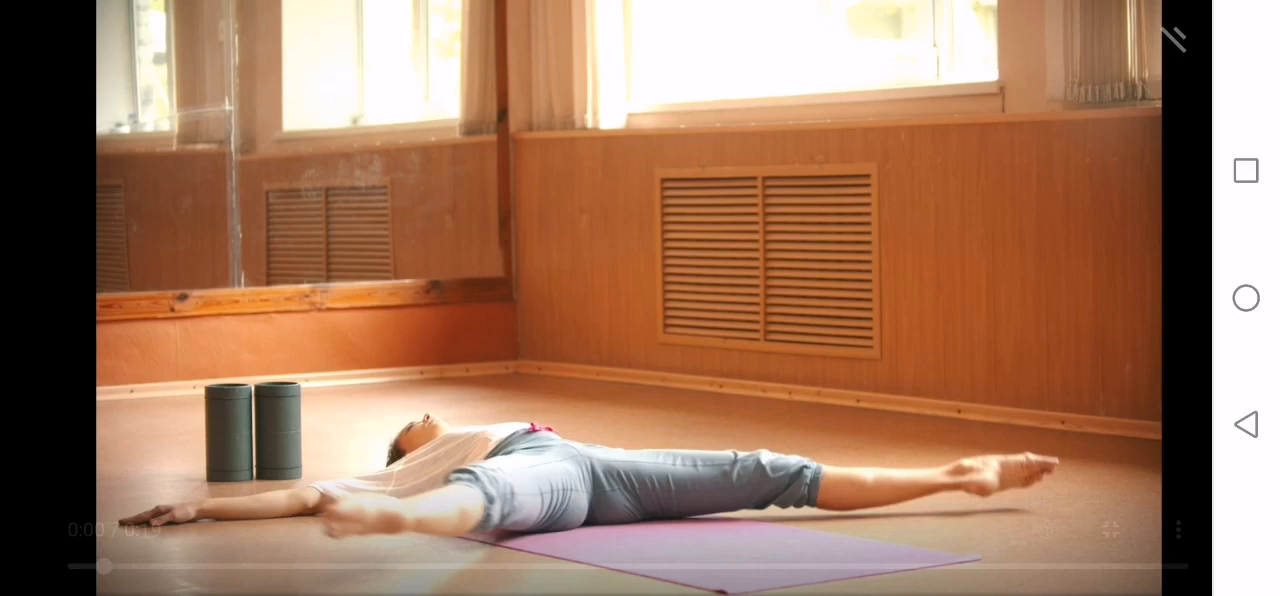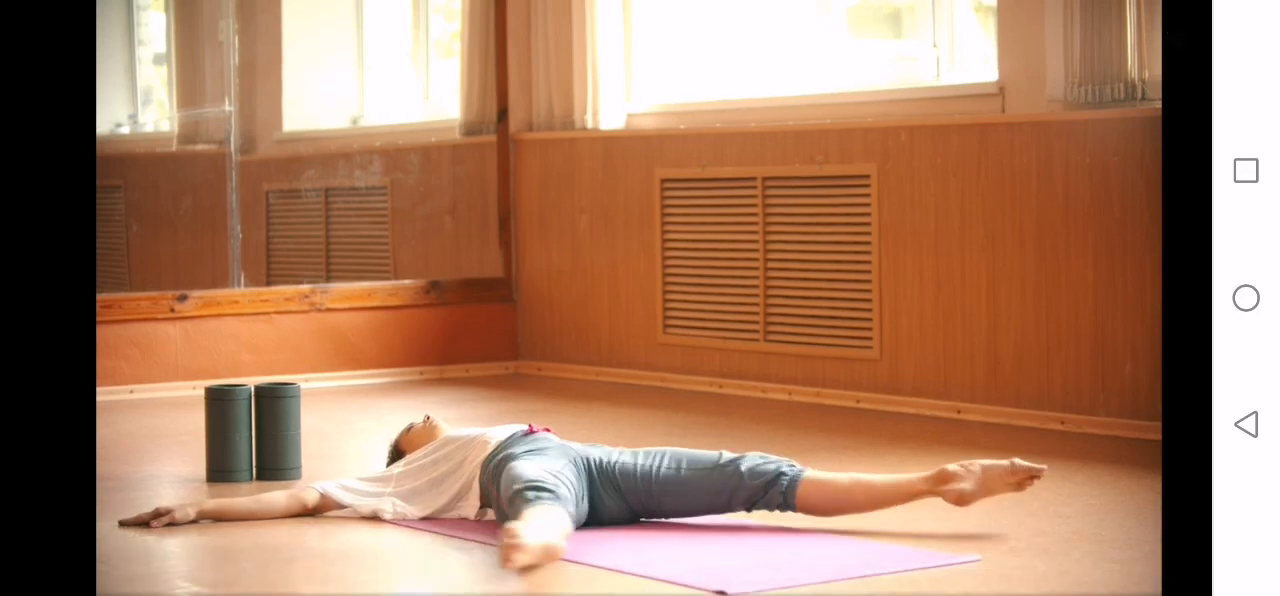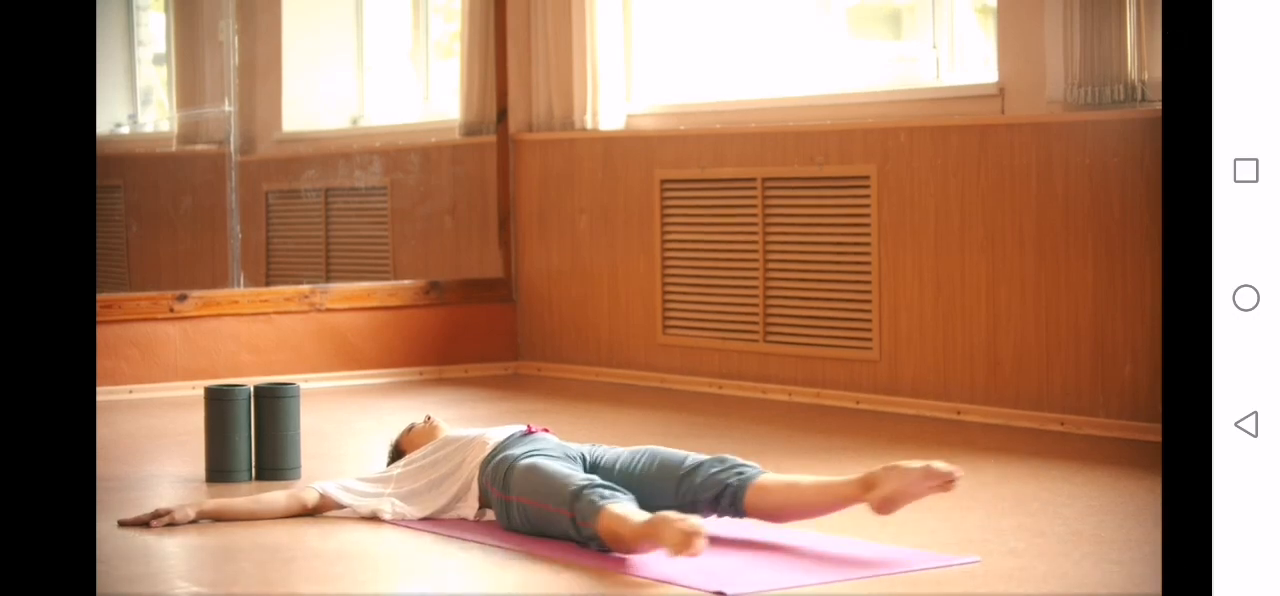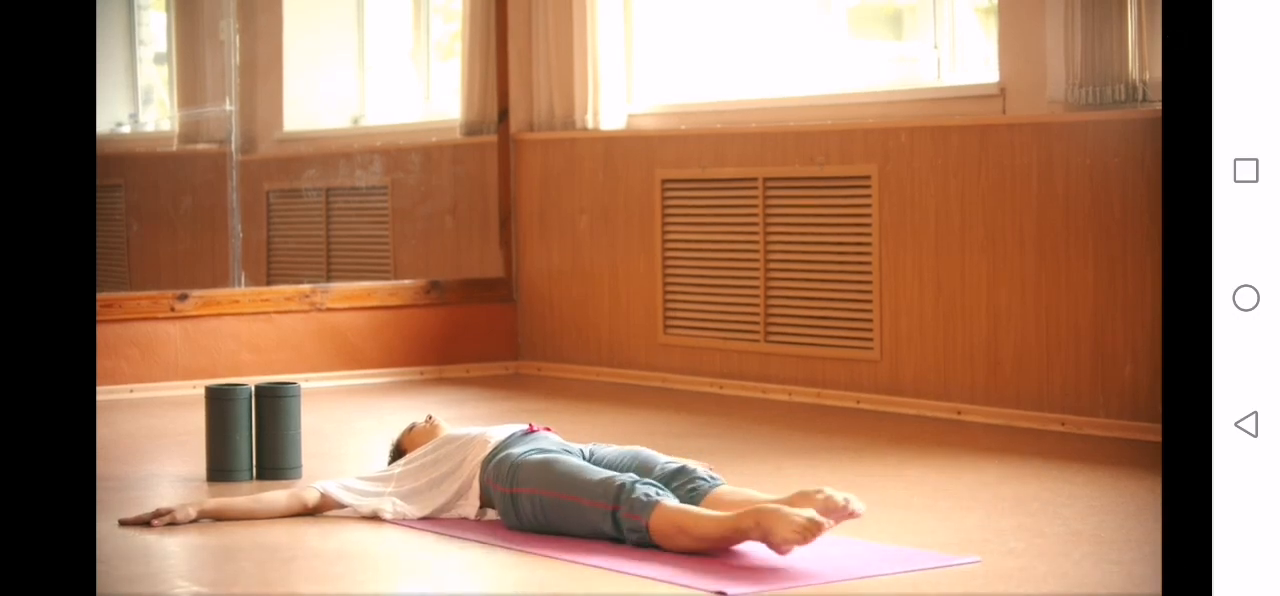
dt=0.5s
person 1, frame 1
left shoulder: (467, 445)
right shoulder: (391, 478)
right elbow: (299, 495)
right wrist: (199, 506)
left hip: (588, 464)
right hip: (529, 470)
left knee: (775, 474)
right knee: (485, 496)
person 1, frame 2
left shoulder: (474, 439)
right shoulder: (395, 477)
right elbow: (299, 499)
right wrist: (197, 508)
left hip: (583, 458)
right hip: (526, 469)
left knee: (755, 476)
right knee: (547, 498)
left ankle: (940, 480)
person 1, frame 3
left shoulder: (465, 445)
right shoulder: (397, 479)
right elbow: (296, 497)
right wrist: (198, 508)
left hip: (571, 453)
right hip: (515, 473)
left knee: (719, 477)
right knee: (604, 506)
left ankle: (867, 485)
person 1, frame 4
left shoulder: (461, 445)
right shoulder: (395, 477)
right elbow: (297, 498)
right wrist: (199, 508)
left hip: (562, 452)
right hip: (516, 467)
left knee: (688, 482)
right knee: (645, 504)
left ankle: (790, 506)
right ankle: (763, 519)
